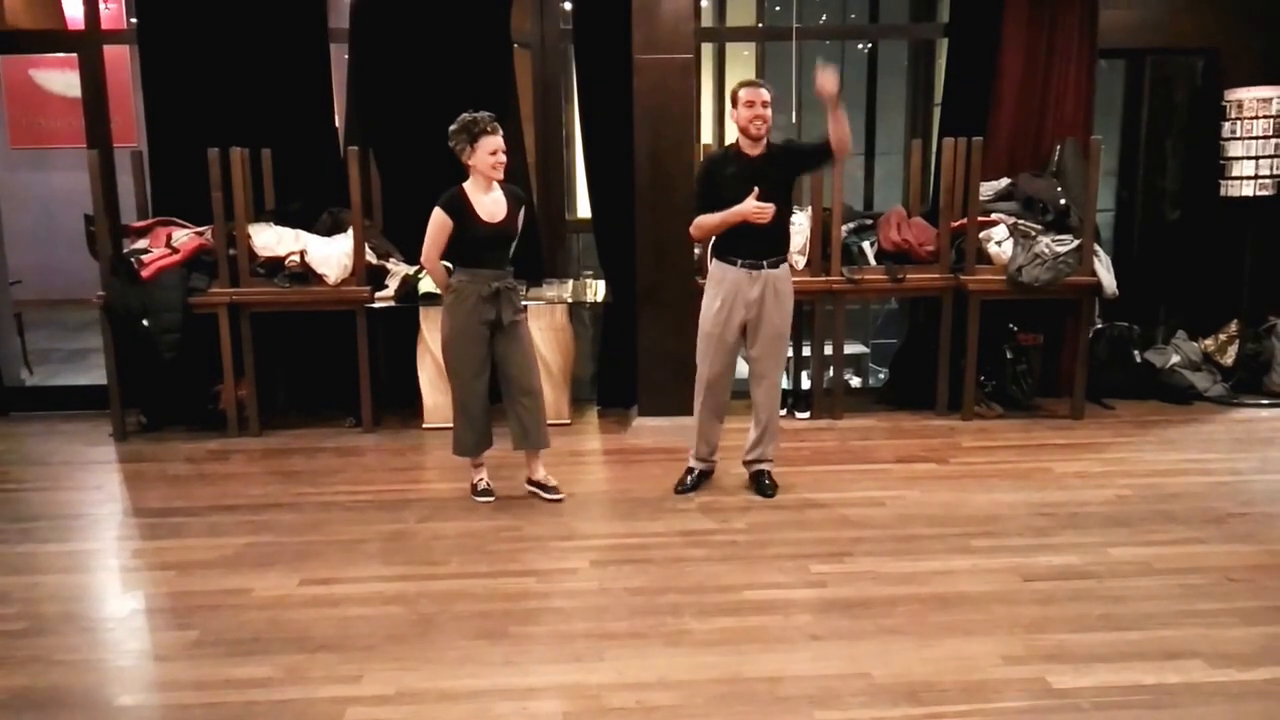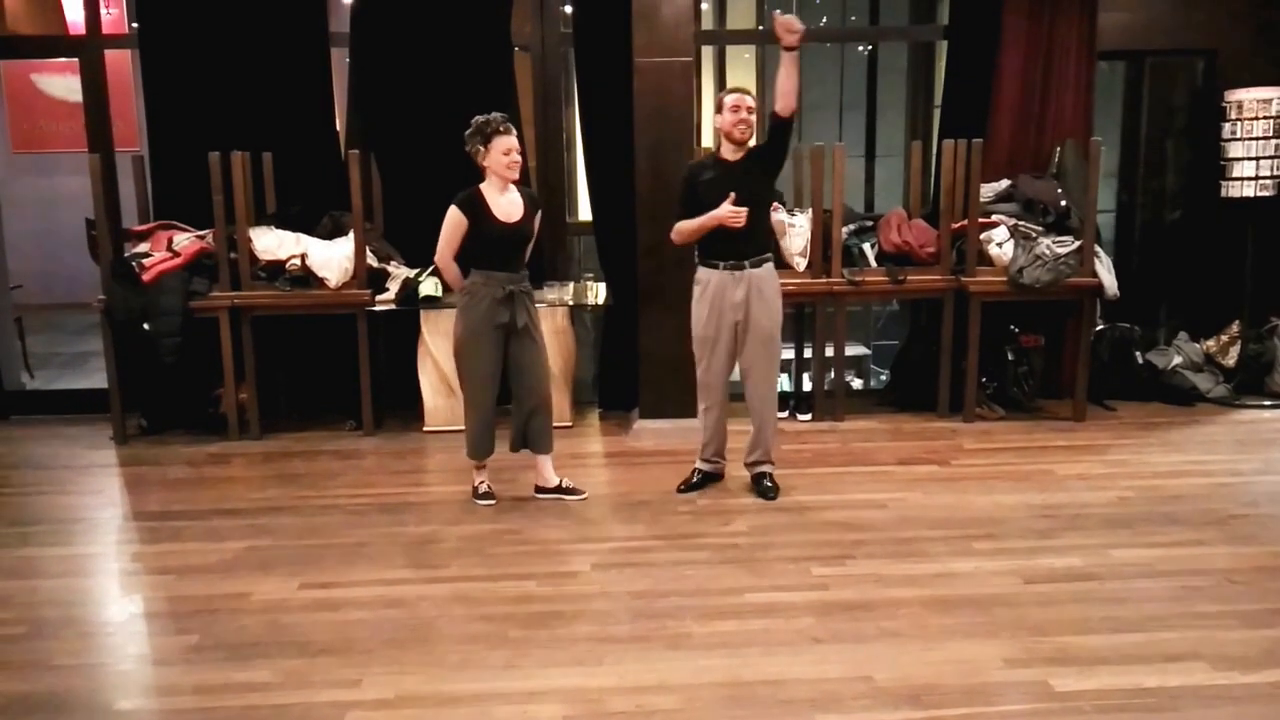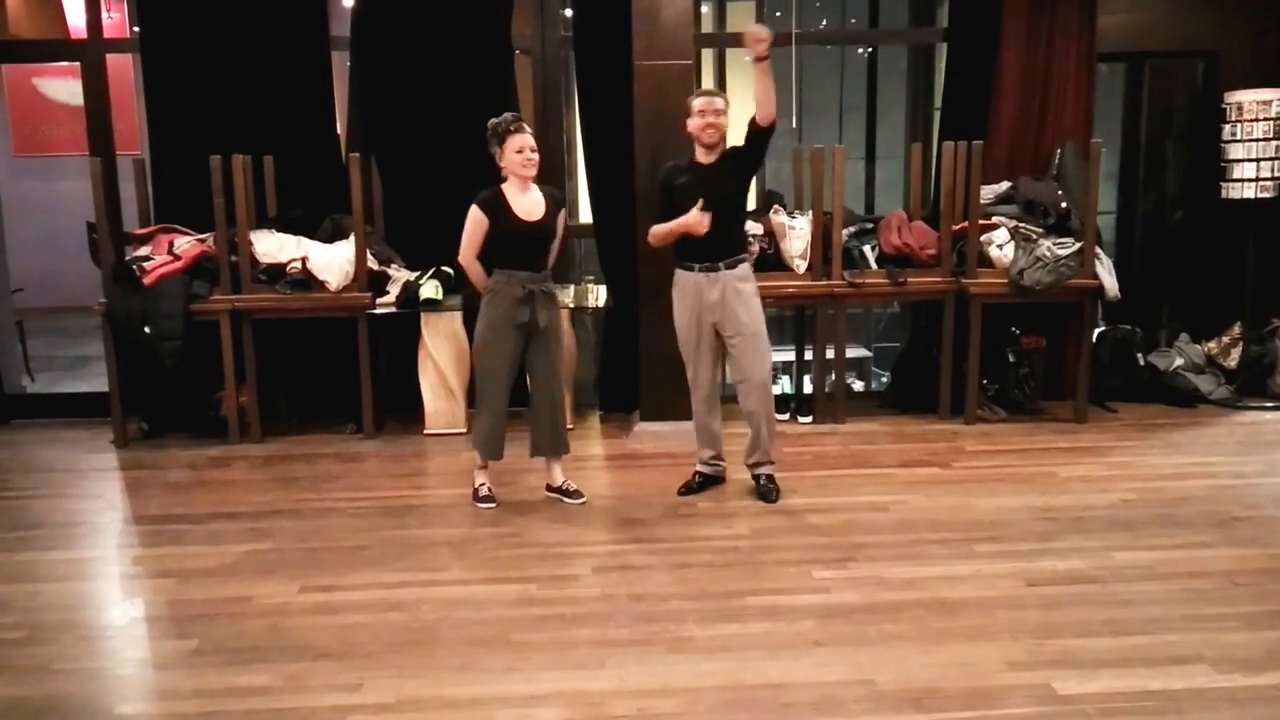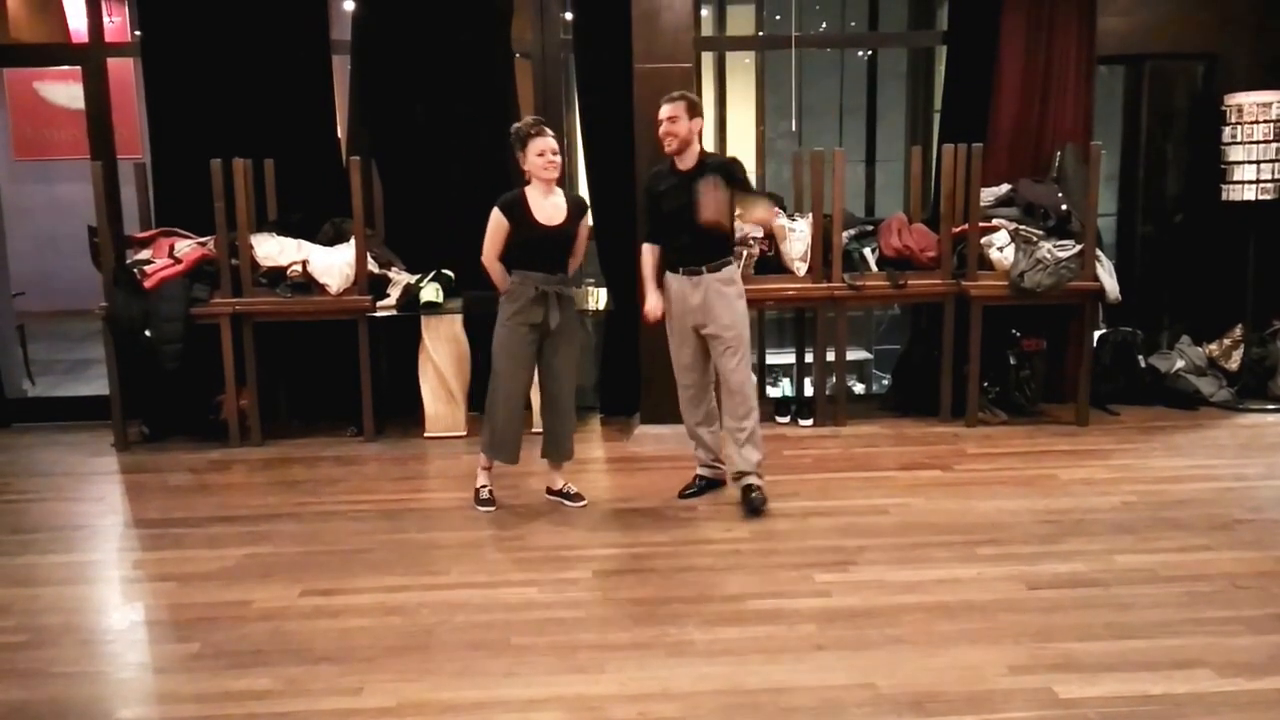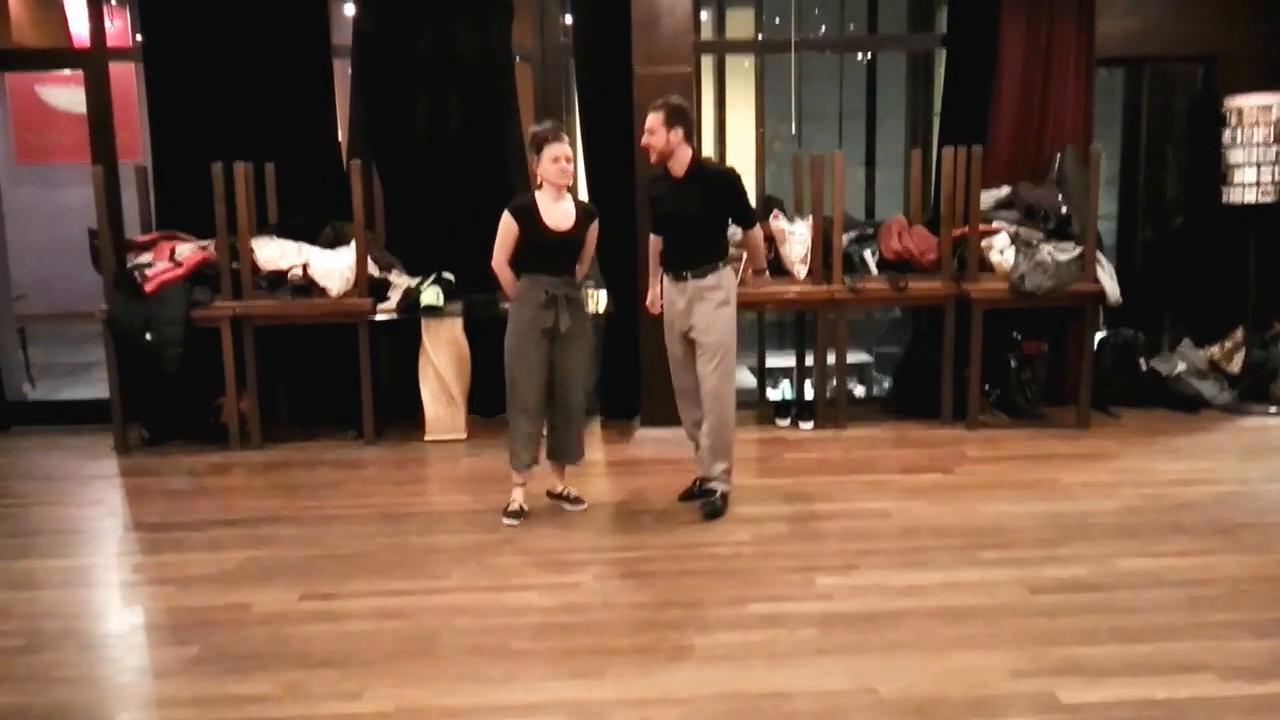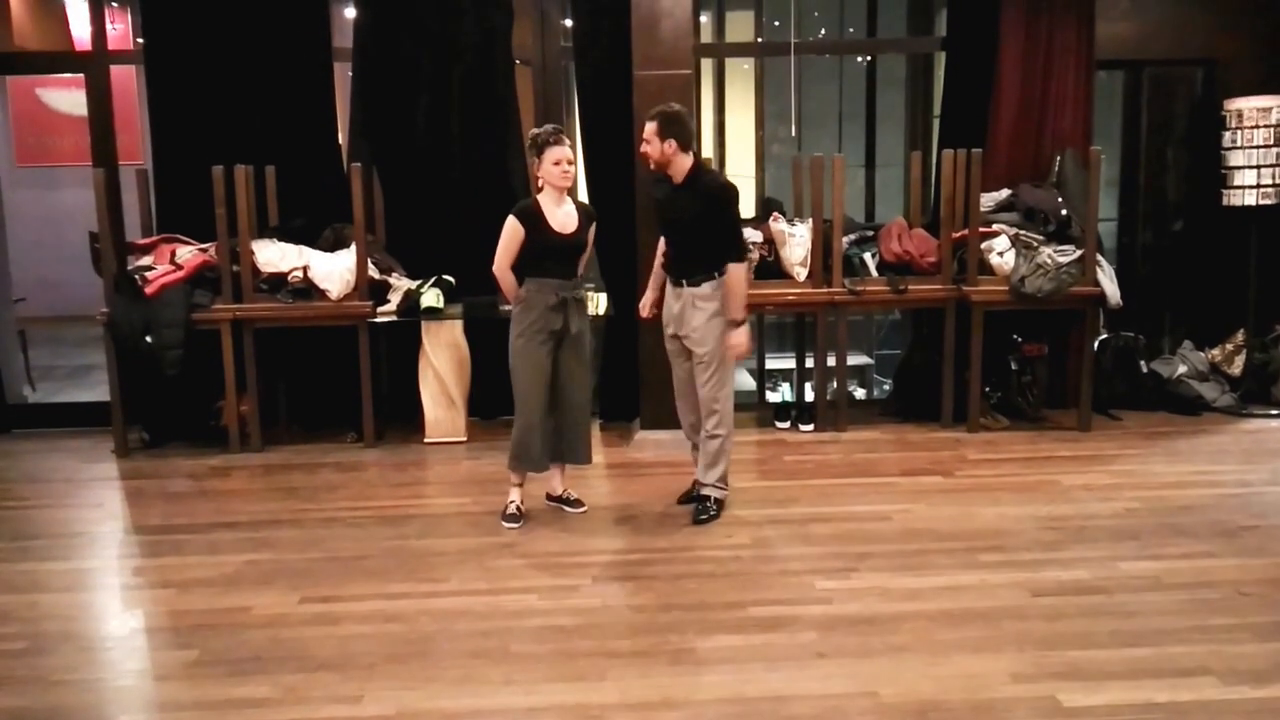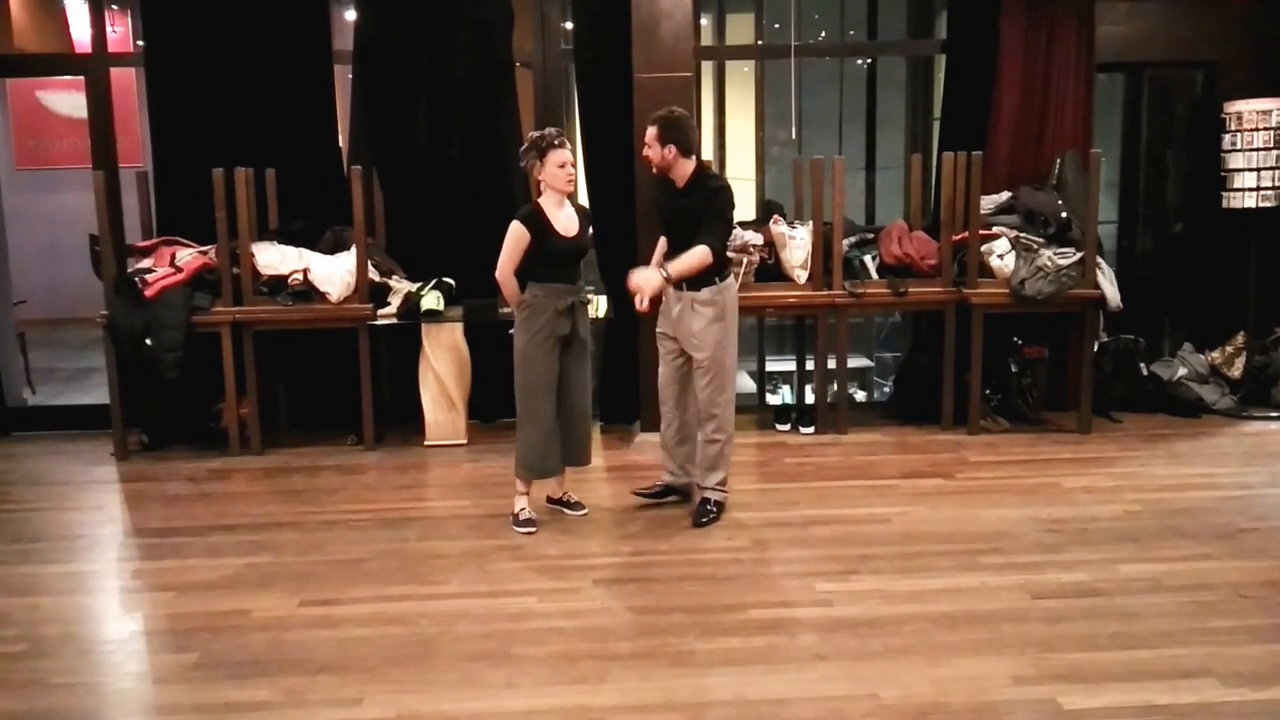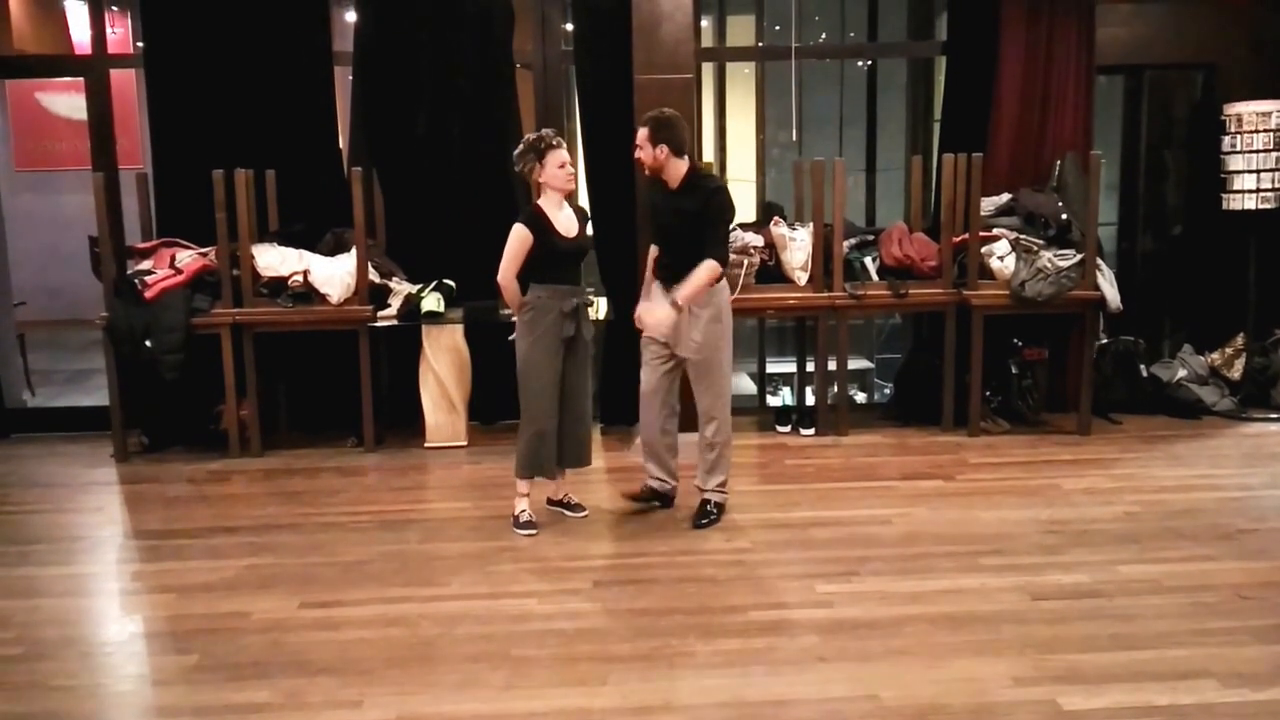
dt=0.3s
person 1, frame 1
left shoulder: (787, 155)
right shoulder: (716, 165)
left elbow: (841, 147)
right elbow: (697, 229)
left wrist: (832, 103)
right wrist: (738, 212)
left hip: (774, 278)
right hip: (727, 277)
left knee: (768, 376)
right knee: (712, 372)
left ankle: (760, 461)
right ankle: (701, 459)
person 1, frame 2
left shoulder: (766, 161)
right shoulder: (698, 172)
left elbow: (786, 109)
right elbow: (678, 235)
left wrist: (790, 51)
right wrist: (715, 217)
left hip: (759, 279)
right hip: (712, 280)
left knee: (762, 381)
right knee: (711, 381)
left ankle: (761, 464)
right ankle: (710, 462)
person 1, frame 3
left shoulder: (740, 162)
right shoulder: (673, 174)
left elbow: (766, 119)
right elbow: (654, 236)
left wrist: (761, 62)
right wrist: (681, 224)
left hip: (735, 279)
right hip: (690, 283)
left knee: (756, 377)
right knee: (701, 383)
left ankle: (762, 465)
right ankle: (709, 465)
person 1, frame 4
left shoulder: (724, 169)
right shoulder: (657, 180)
left elbow: (762, 215)
right elbow: (651, 241)
left wrist: (731, 208)
right wrist: (650, 290)
left hip: (720, 281)
right hip: (677, 286)
left knee: (737, 381)
right knee: (690, 385)
left ankle: (749, 474)
right ankle: (710, 467)
person 1, frame 5
left shoulder: (719, 178)
right shoulder: (656, 183)
left elbow: (750, 226)
left wrist: (760, 271)
right wrist: (654, 286)
left hip: (712, 287)
right hip: (673, 288)
left knee: (716, 387)
right knee: (686, 388)
left ankle: (718, 480)
right ankle: (706, 469)
person 1, frame 6
left shoulder: (716, 189)
right shoulder: (662, 185)
left elbow: (735, 259)
left wrist: (738, 322)
right wrist: (653, 284)
left hip: (709, 294)
right hip: (674, 293)
left knee: (713, 396)
right knee: (686, 395)
left ankle: (713, 486)
right ankle: (703, 475)
person 1, frame 7
left shoulder: (715, 191)
right shoulder: (665, 185)
left elbow: (708, 249)
left wrist: (662, 275)
right wrist: (652, 276)
left hip: (709, 297)
right hip: (676, 296)
left knee: (713, 400)
right knee: (671, 394)
left ankle: (712, 490)
right ankle: (677, 478)
person 1, frame 8
left shoulder: (712, 194)
right shoulder: (656, 189)
left elbow: (714, 262)
left wrist: (675, 305)
right wrist: (646, 297)
left hip: (702, 302)
right hip: (661, 297)
left knee: (712, 403)
right knee: (652, 398)
left ankle: (713, 492)
right ankle: (660, 483)
person 2, frame 1
left shoulder: (514, 198)
right shoulder: (452, 203)
right elbow: (430, 259)
right wrist: (458, 292)
left hip: (507, 297)
right hip: (468, 302)
left knee: (525, 382)
right knee: (470, 388)
left ankle: (536, 471)
right ankle: (477, 471)
person 2, frame 2
left shoulder: (530, 201)
right shoulder: (468, 203)
right elbow: (444, 259)
right wrist: (473, 294)
left hip: (521, 299)
right hip: (482, 303)
left knee: (535, 386)
right knee: (481, 390)
left ankle: (545, 477)
right ankle: (480, 474)
person 2, frame 3
left shoulder: (554, 200)
right shoulder: (489, 202)
right elbow: (467, 257)
right wrist: (496, 292)
left hip: (543, 299)
right hip: (504, 301)
left knee: (550, 387)
right knee: (493, 388)
left ankle: (554, 476)
right ankle: (481, 475)
person 2, frame 4
left shoulder: (577, 207)
right shoulder: (510, 205)
right elbow: (490, 259)
right wrist: (520, 292)
left hip: (562, 304)
right hip: (520, 306)
left knee: (561, 392)
right knee: (508, 393)
left ankle: (556, 479)
right ankle: (484, 476)
person 2, frame 5
left shoulder: (586, 213)
right shoulder: (520, 209)
right elbow: (500, 263)
right wrist: (527, 296)
left hip: (571, 308)
right hip: (530, 309)
left knee: (570, 396)
right knee: (526, 399)
left ankle: (558, 482)
right ankle: (517, 490)
person 2, frame 6
left shoulder: (586, 215)
right shoulder: (525, 214)
right elbow: (501, 268)
right wrist: (525, 304)
left hip: (573, 310)
right hip: (534, 312)
left knee: (572, 399)
right knee: (531, 403)
left ankle: (557, 485)
right ankle: (515, 492)
person 2, frame 7
left shoulder: (583, 216)
right shoulder: (529, 218)
right elbow: (504, 273)
right wrist: (525, 310)
left hip: (575, 314)
right hip: (539, 317)
left knee: (575, 403)
right knee: (537, 407)
left ankle: (558, 488)
right ankle: (522, 498)
person 2, frame 8
left shoulder: (580, 215)
right shoulder: (531, 220)
right elbow: (506, 277)
right wrist: (525, 315)
left hip: (576, 315)
right hip: (542, 318)
left knee: (574, 404)
right knee: (538, 408)
left ankle: (558, 489)
right ankle: (522, 499)
